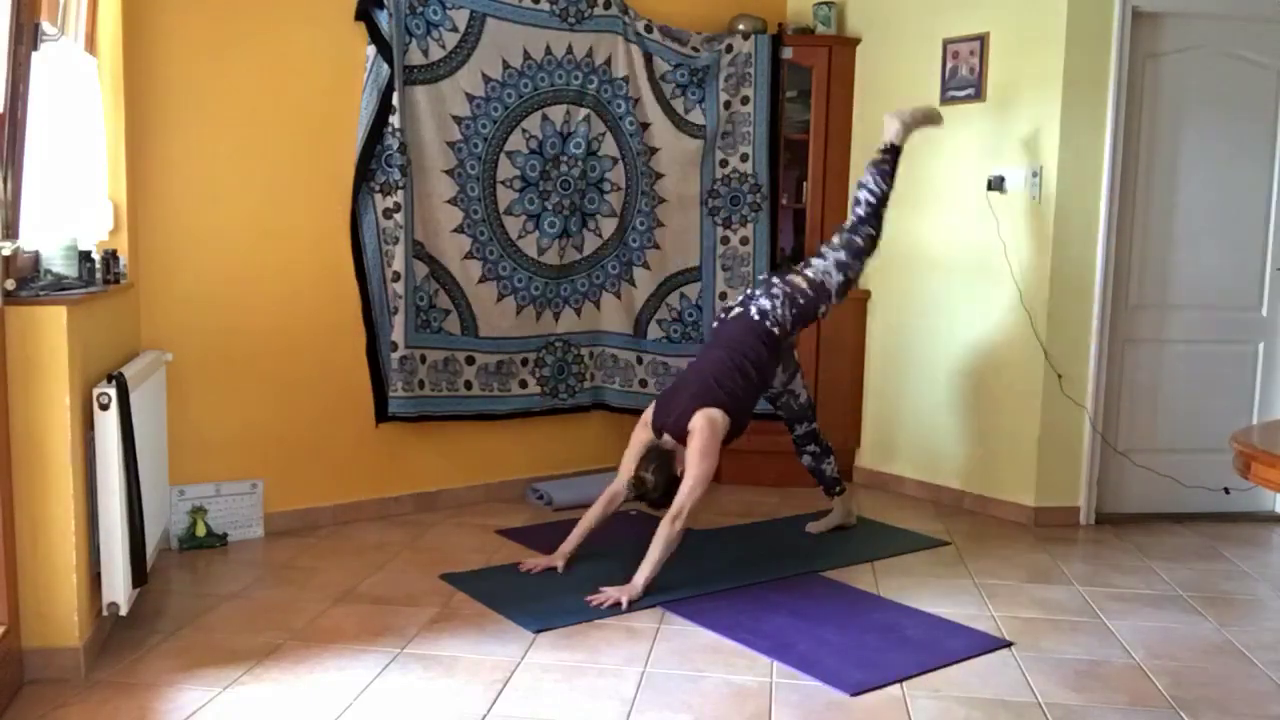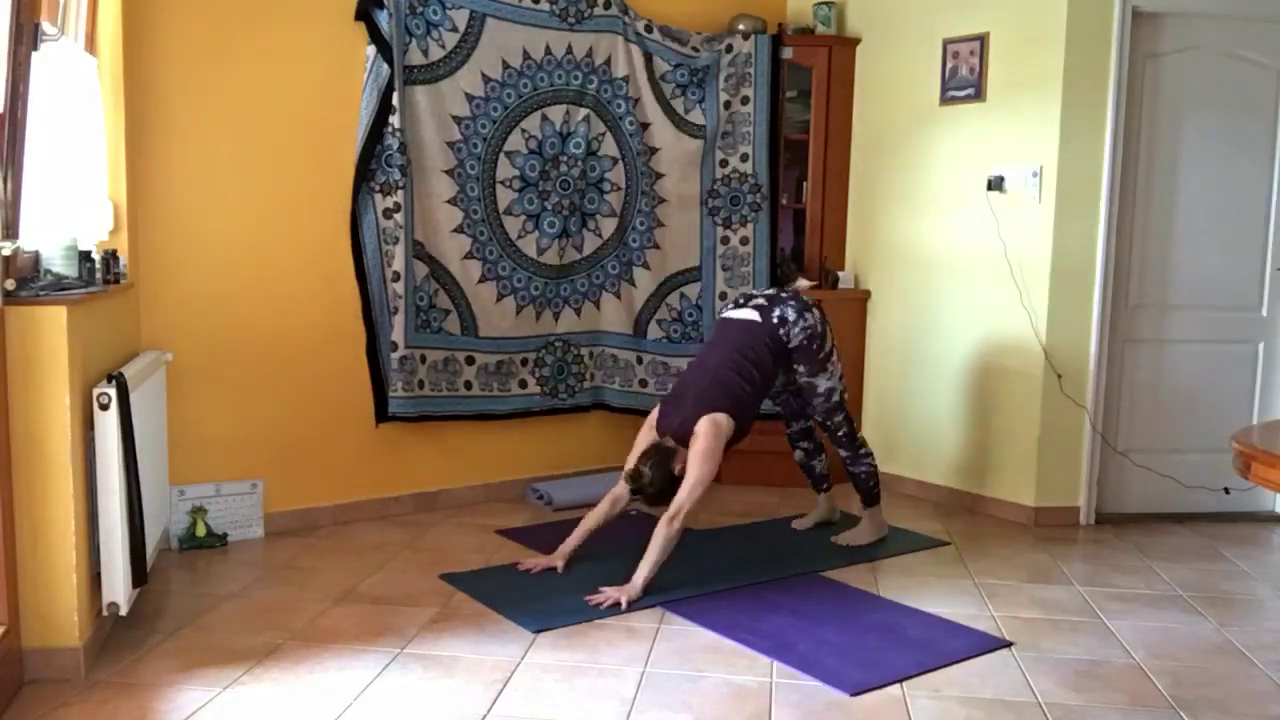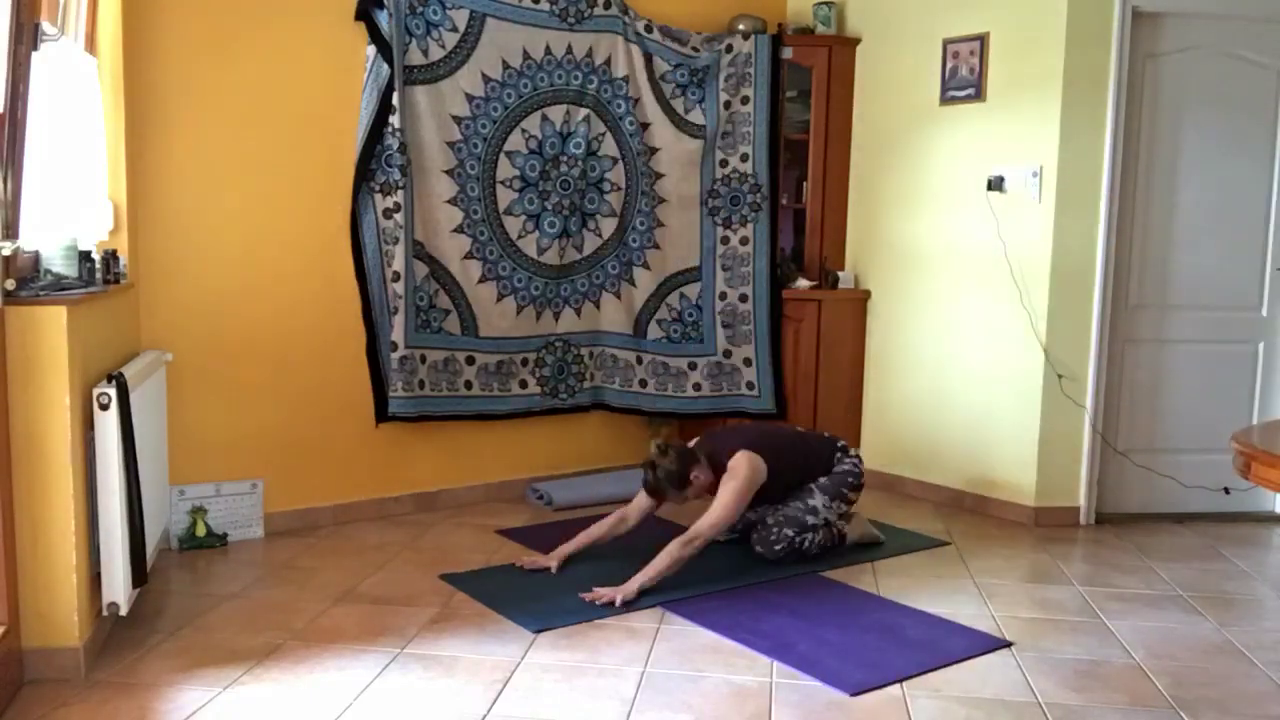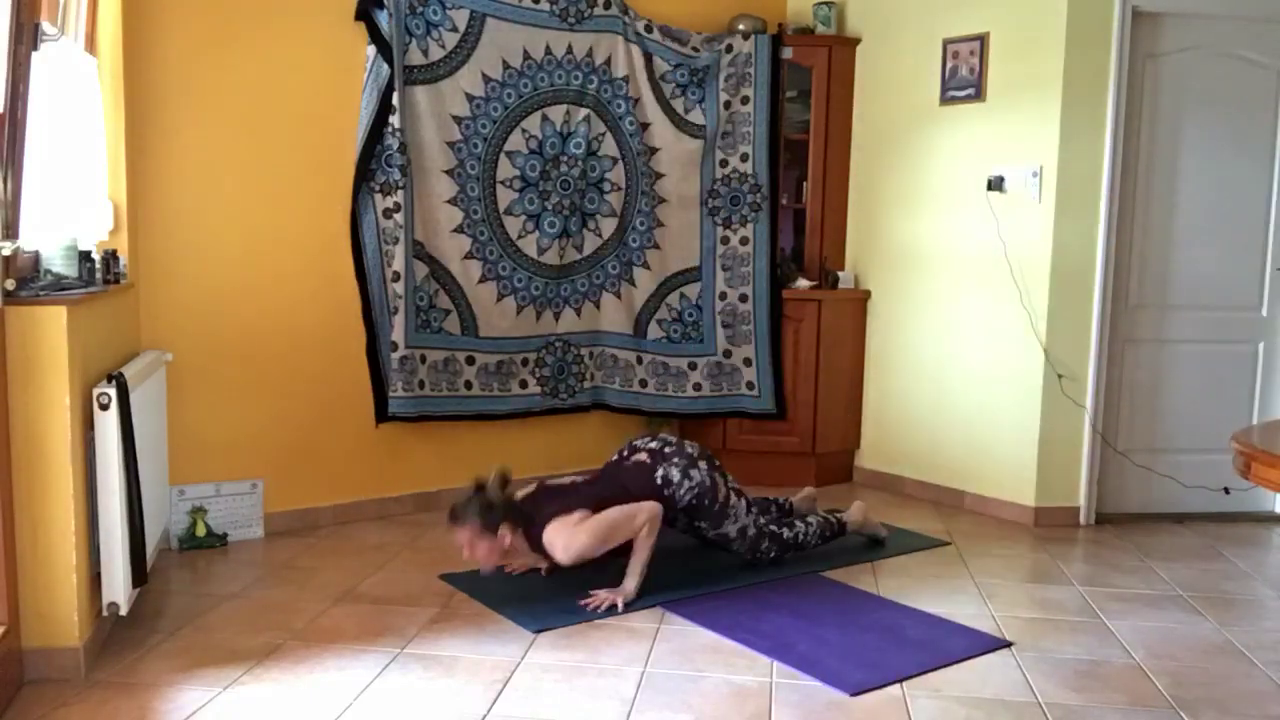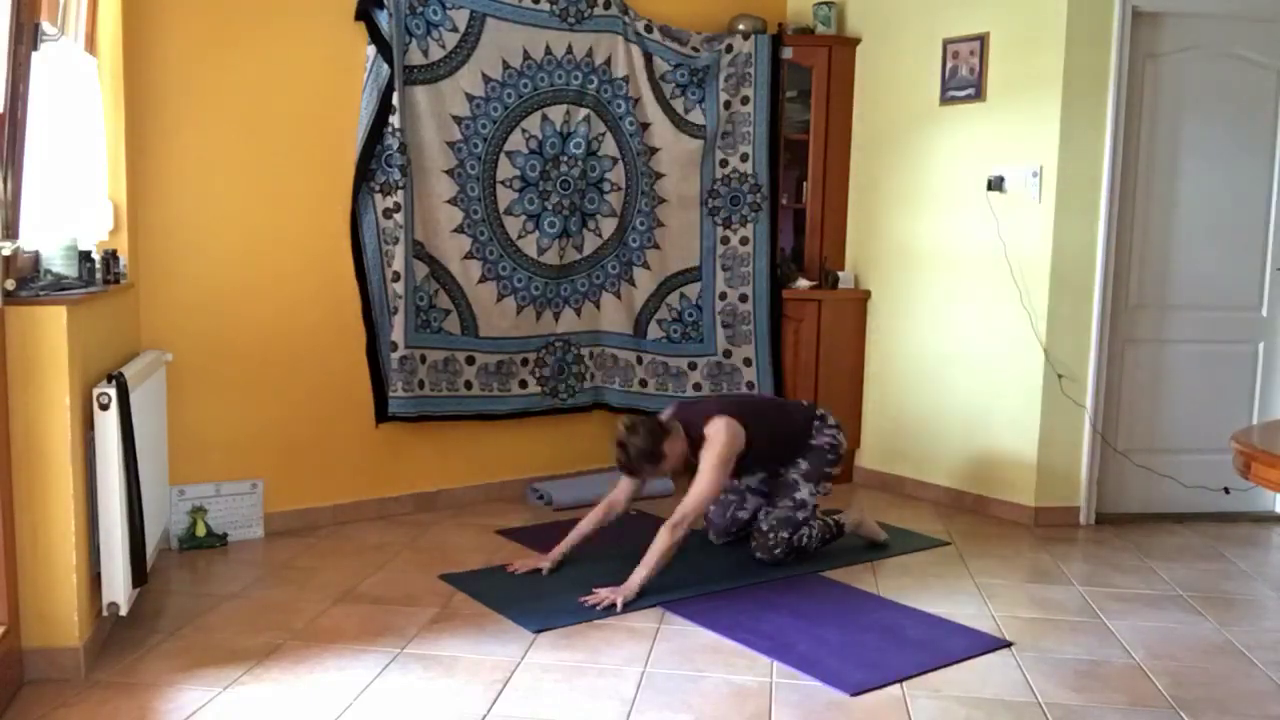
dt=0.2s
person 1, frame 1
left shoulder: (704, 423)
right shoulder: (654, 423)
left elbow: (679, 515)
right elbow: (614, 493)
left wrist: (636, 586)
right wrist: (561, 555)
left hip: (771, 319)
right hip: (740, 329)
right knee: (802, 427)
right ankle: (842, 506)
person 1, frame 2
left shoulder: (707, 429)
right shoulder: (661, 420)
left elbow: (675, 517)
right elbow: (620, 492)
left wrist: (634, 586)
right wrist: (562, 552)
left ankle: (873, 517)
right ankle: (825, 504)
person 1, frame 3
left shoulder: (742, 470)
left elbow: (692, 540)
right elbow: (628, 515)
left wrist: (630, 587)
right wrist: (558, 554)
left hip: (837, 466)
right hip: (800, 468)
left knee: (776, 542)
right knee: (730, 526)
left ankle: (847, 530)
right ankle: (813, 517)
person 1, frame 4
right shoulder: (525, 506)
left elbow: (650, 513)
left wrist: (630, 585)
left hip: (679, 474)
right hip: (655, 462)
left knee: (762, 540)
left ankle: (848, 519)
right ankle: (797, 503)
person 1, frame 5
left shoulder: (719, 436)
right shoulder: (665, 430)
left elbow: (680, 522)
right elbow: (616, 499)
left wrist: (629, 586)
right wrist: (554, 555)
left hip: (815, 439)
right hip: (758, 451)
left knee: (771, 543)
right knee: (720, 529)
left ankle: (848, 522)
right ankle: (798, 507)
